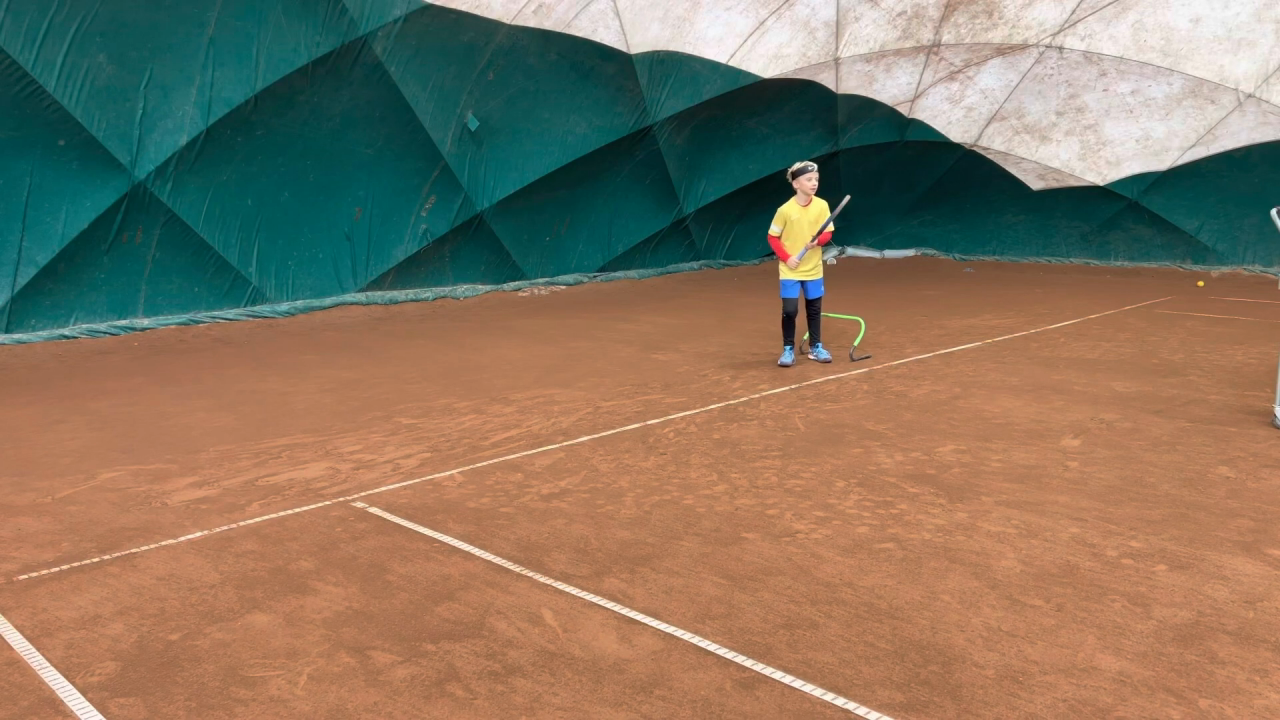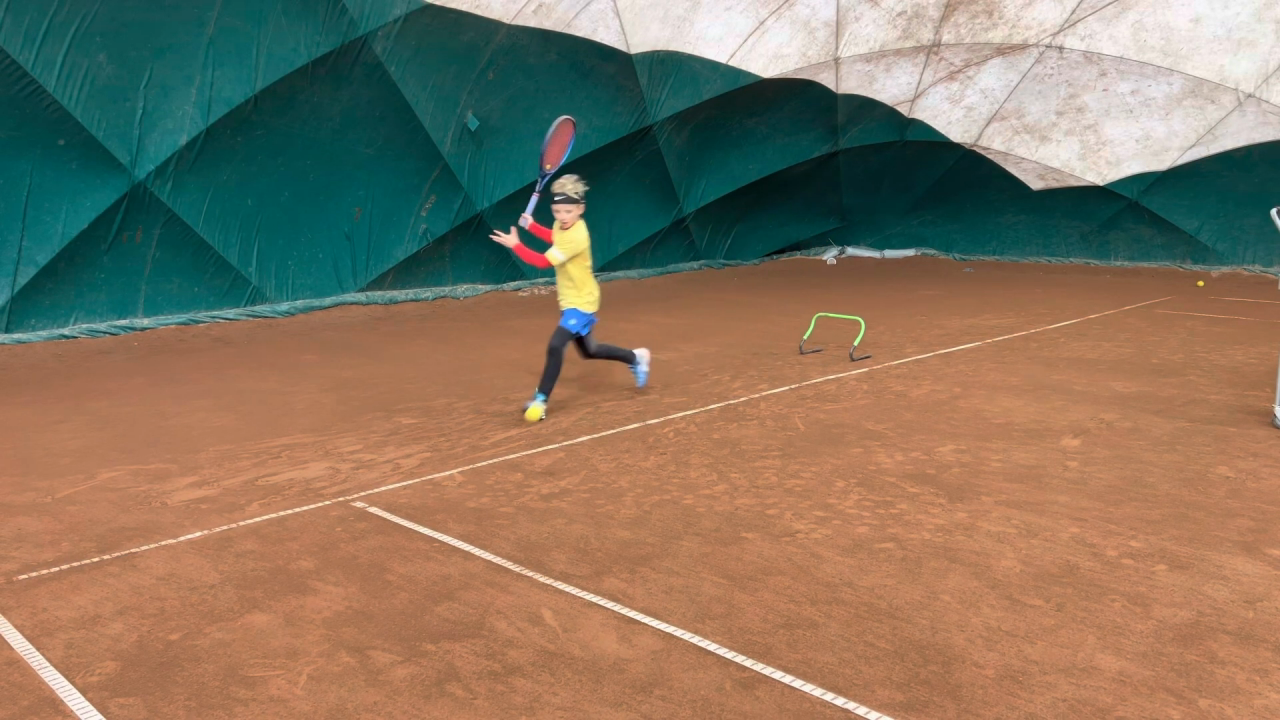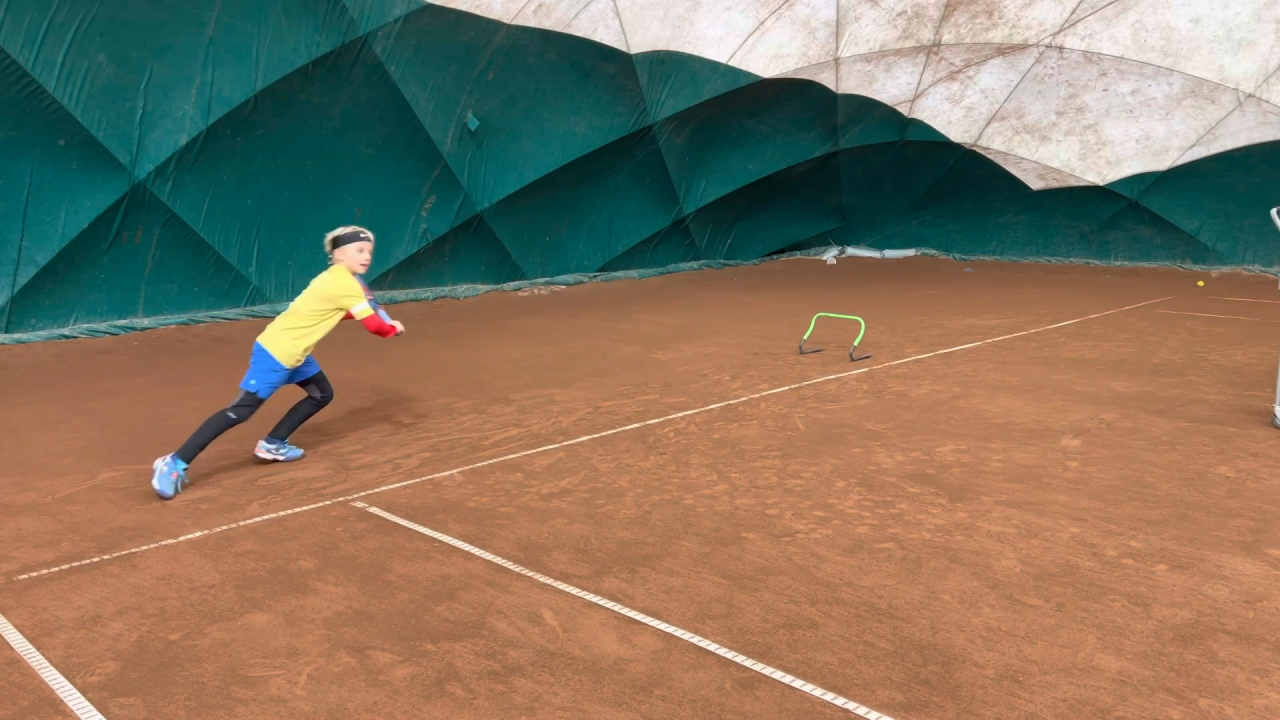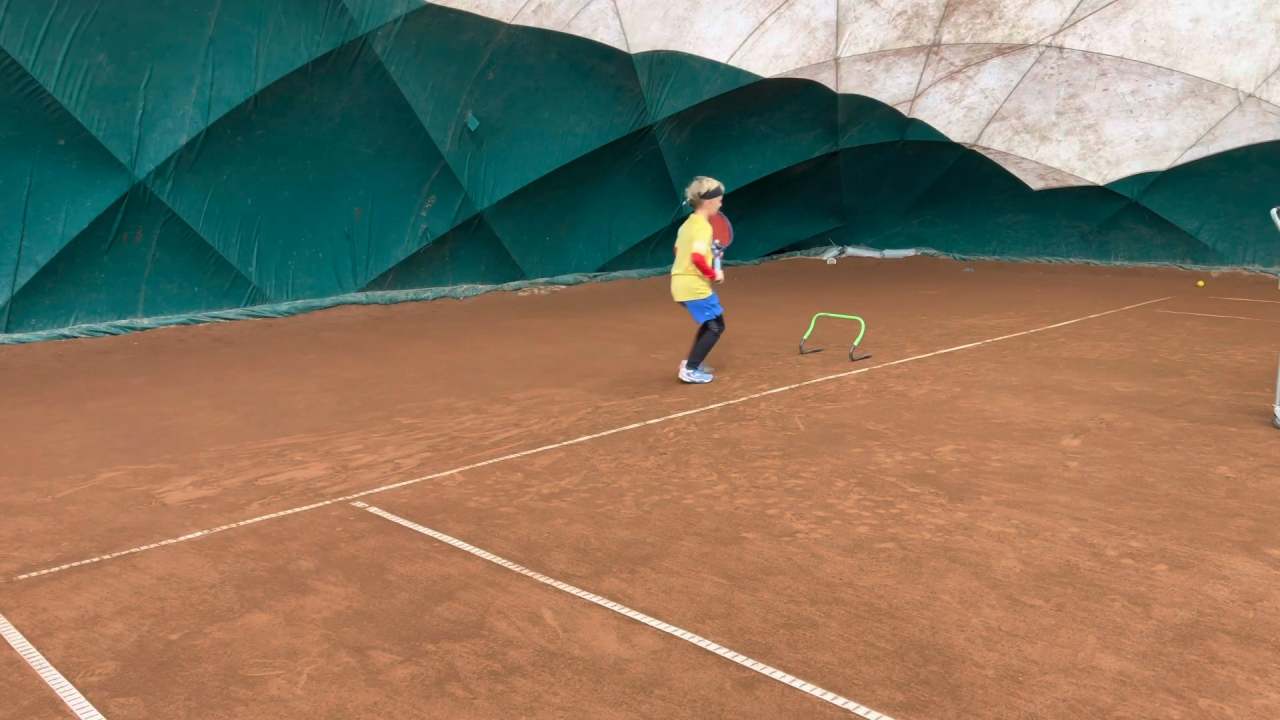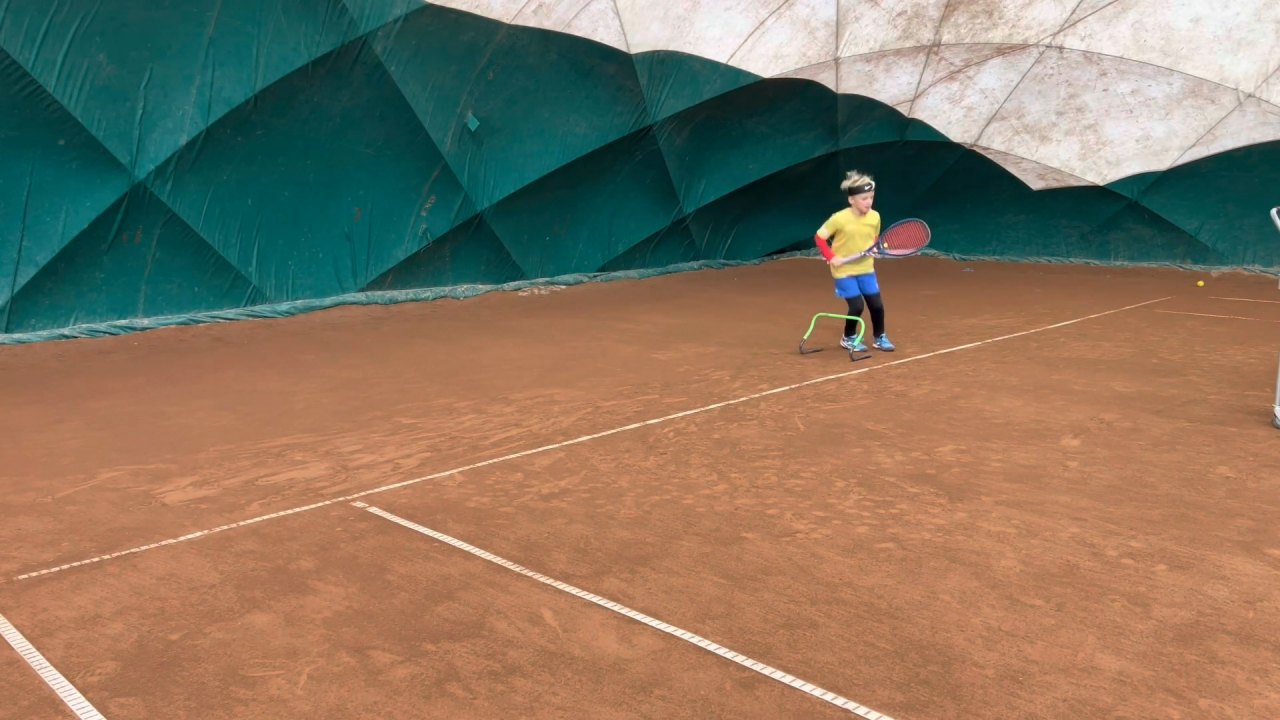
dt=1s
person 1, frame 1
left shoulder: (822, 206)
right shoulder: (785, 210)
left elbow: (827, 233)
right elbow: (772, 237)
left wrist: (817, 241)
right wrist: (786, 258)
left hip: (813, 269)
right hip: (790, 270)
left knee: (814, 309)
right knee: (790, 310)
left ankle: (815, 347)
right ankle: (788, 349)
person 1, frame 2
left shoulder: (575, 236)
right shoulder: (561, 225)
left elbow: (545, 261)
left wrist: (515, 245)
right wrist: (531, 225)
left hip: (581, 301)
right hip: (570, 300)
left knee: (555, 346)
right knee: (588, 350)
left ankle: (541, 399)
right ankle: (635, 357)
person 1, frame 3
left shoulder: (332, 277)
right shoulder: (346, 284)
right elbow: (373, 324)
left wrist: (354, 311)
right wrist: (392, 328)
left hip: (295, 352)
right hip: (276, 351)
left knee: (322, 394)
right knee: (240, 411)
left ankle: (273, 443)
right ankle: (174, 464)
person 1, frame 4
left shoulder: (688, 224)
right shoulder: (703, 227)
right elbow: (697, 258)
right wrist: (713, 274)
left hip: (681, 286)
right hip: (696, 288)
left knee: (712, 324)
right knee: (716, 327)
left ankle: (693, 364)
right ankle: (691, 369)
person 1, frame 5
left shoulder: (875, 217)
right shoulder: (838, 219)
right elbow: (819, 237)
left wrist: (874, 247)
right wrist: (831, 257)
left hip: (864, 268)
right hip: (843, 270)
left knee: (876, 305)
right knee: (856, 307)
left ankle: (879, 337)
right ankle: (849, 338)
